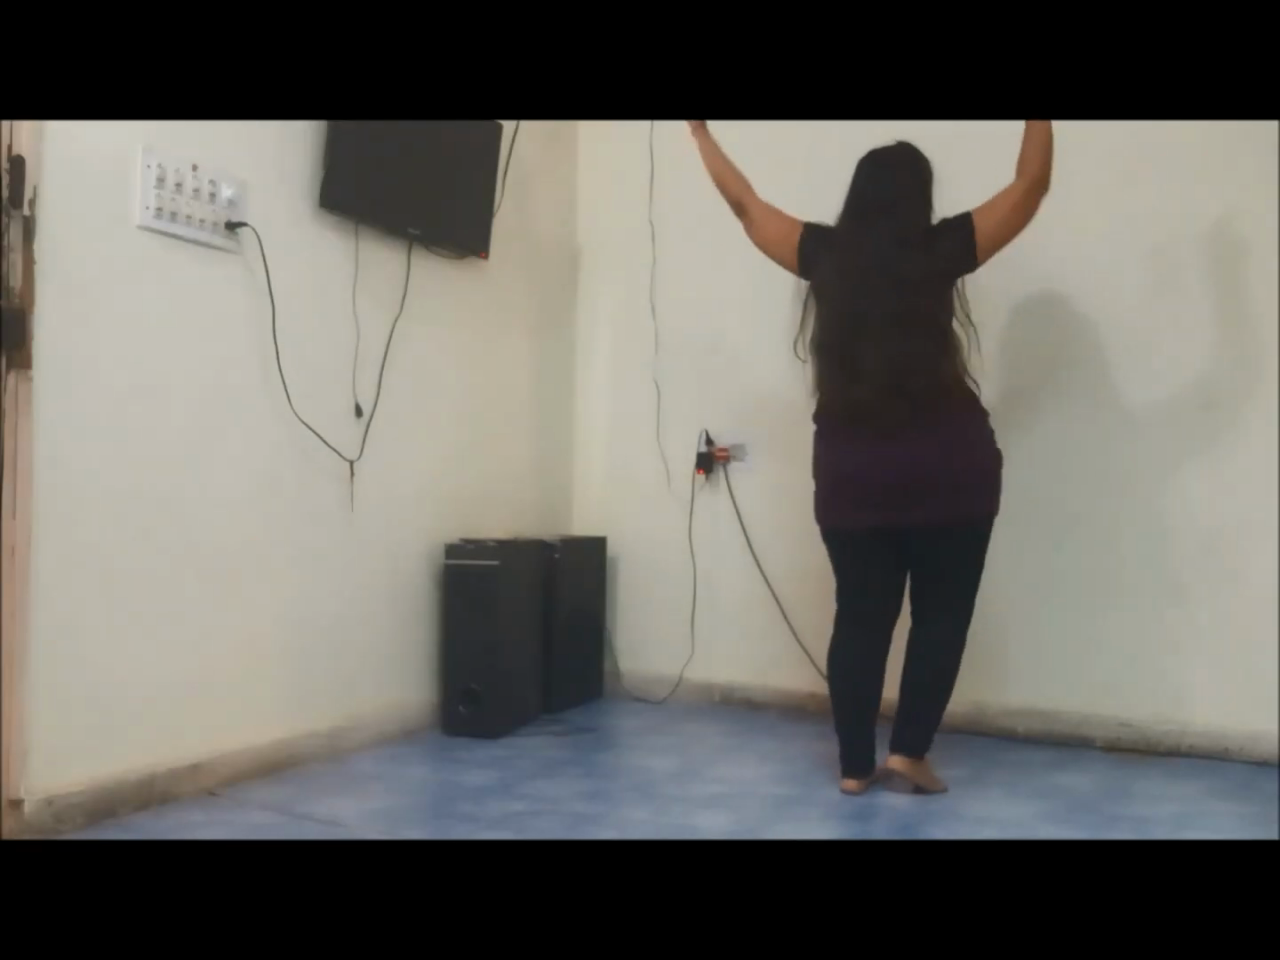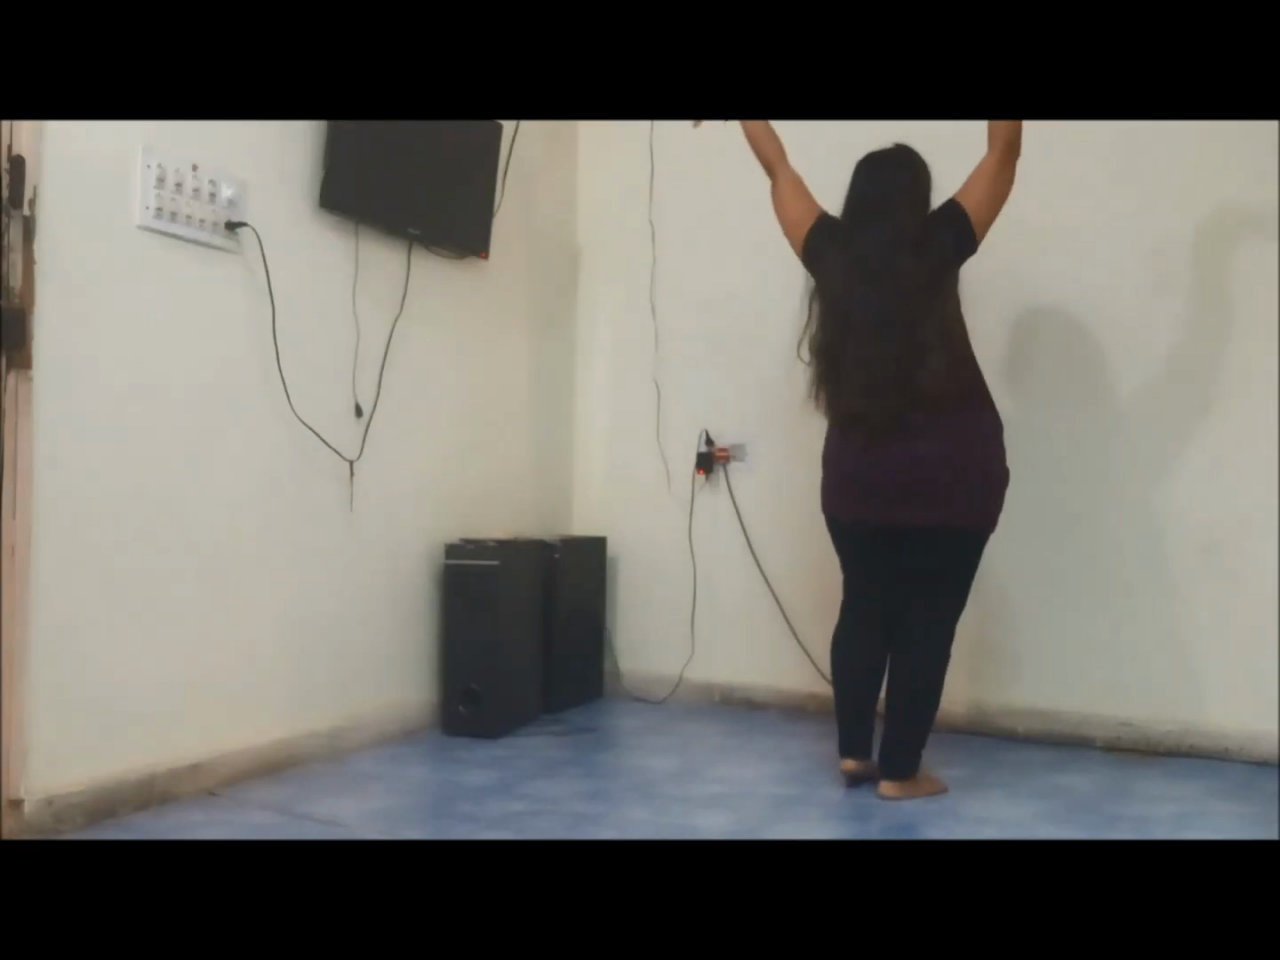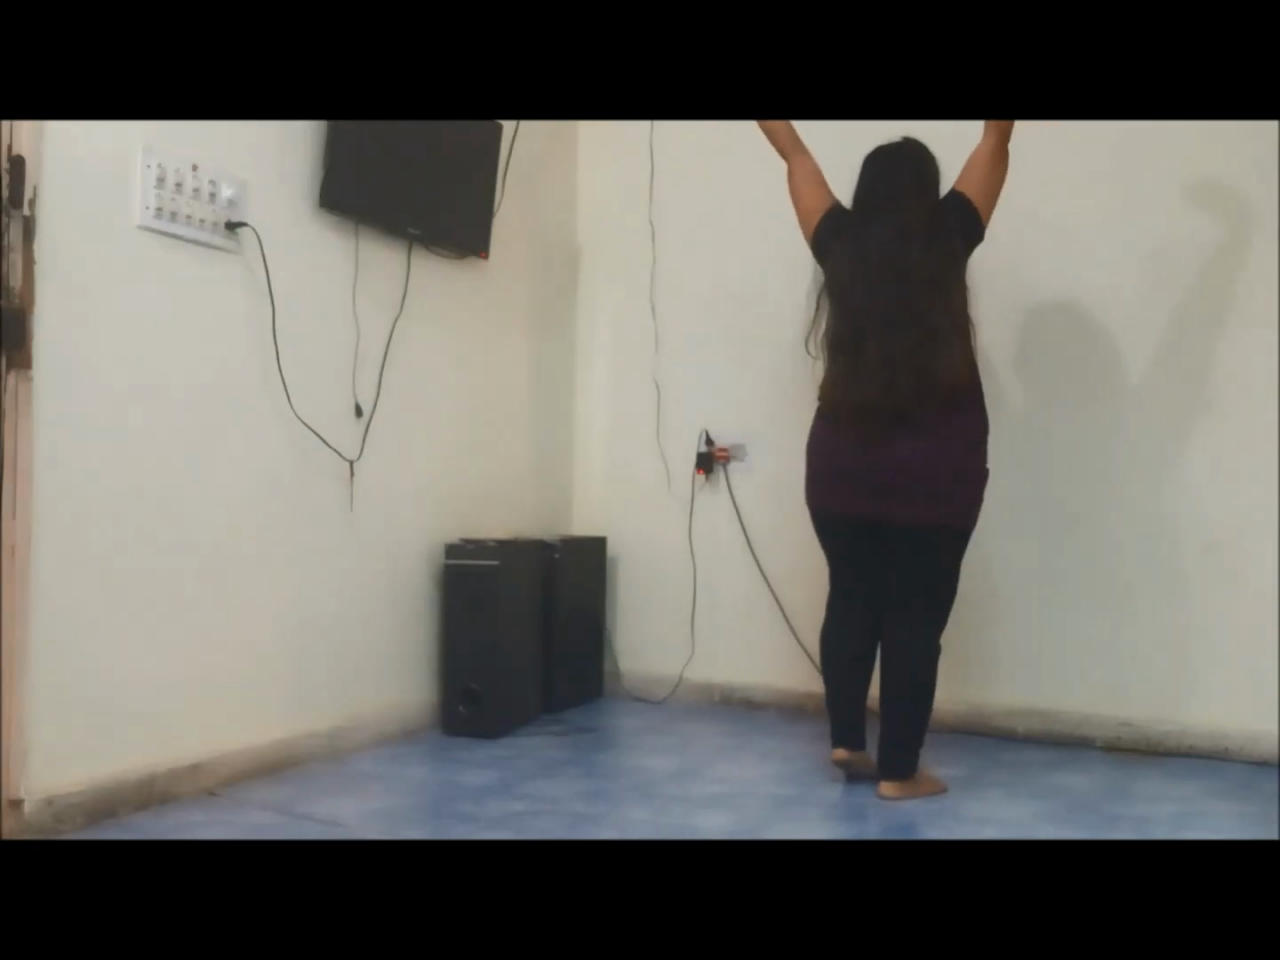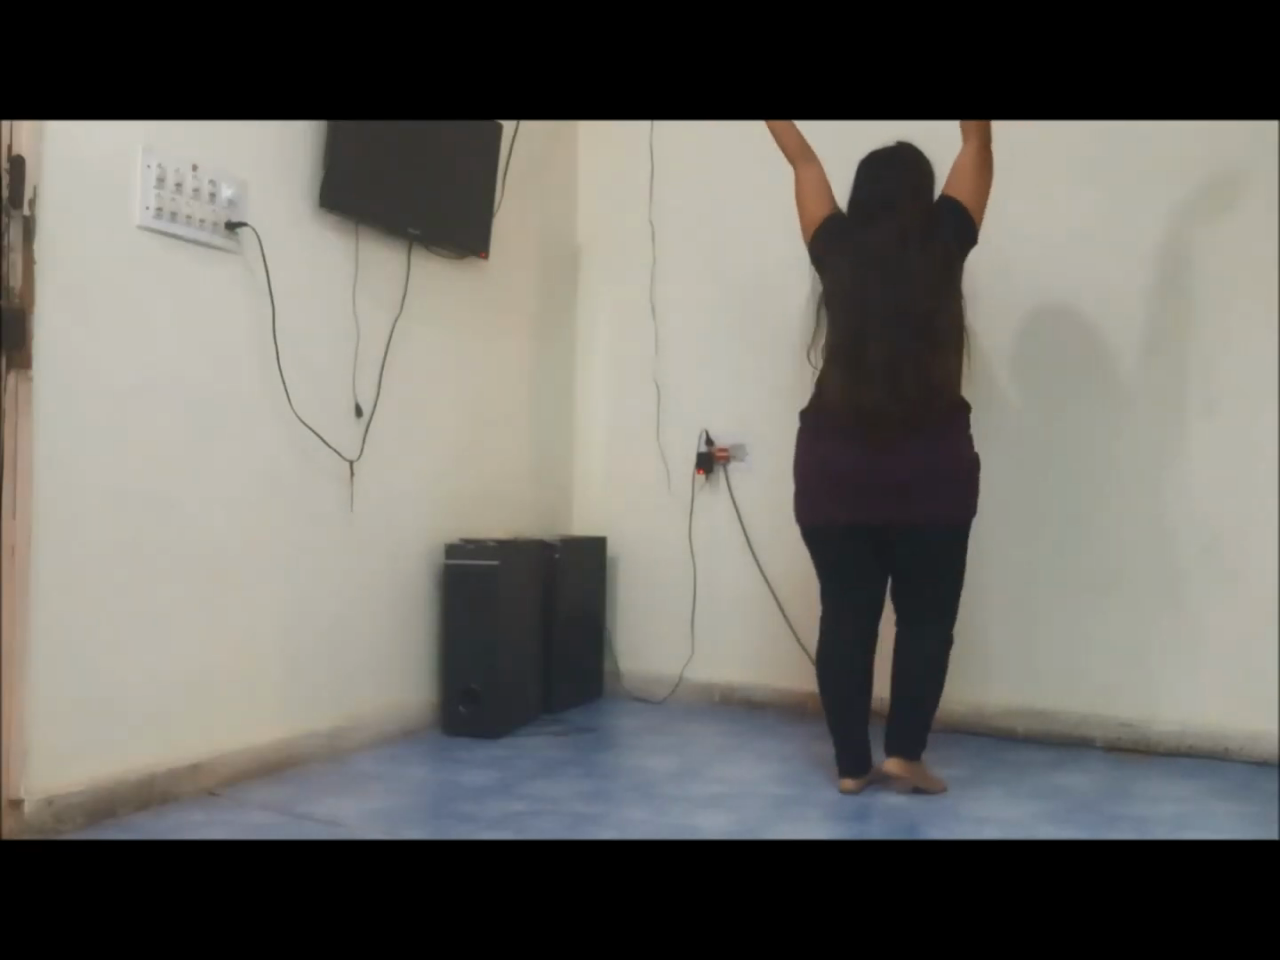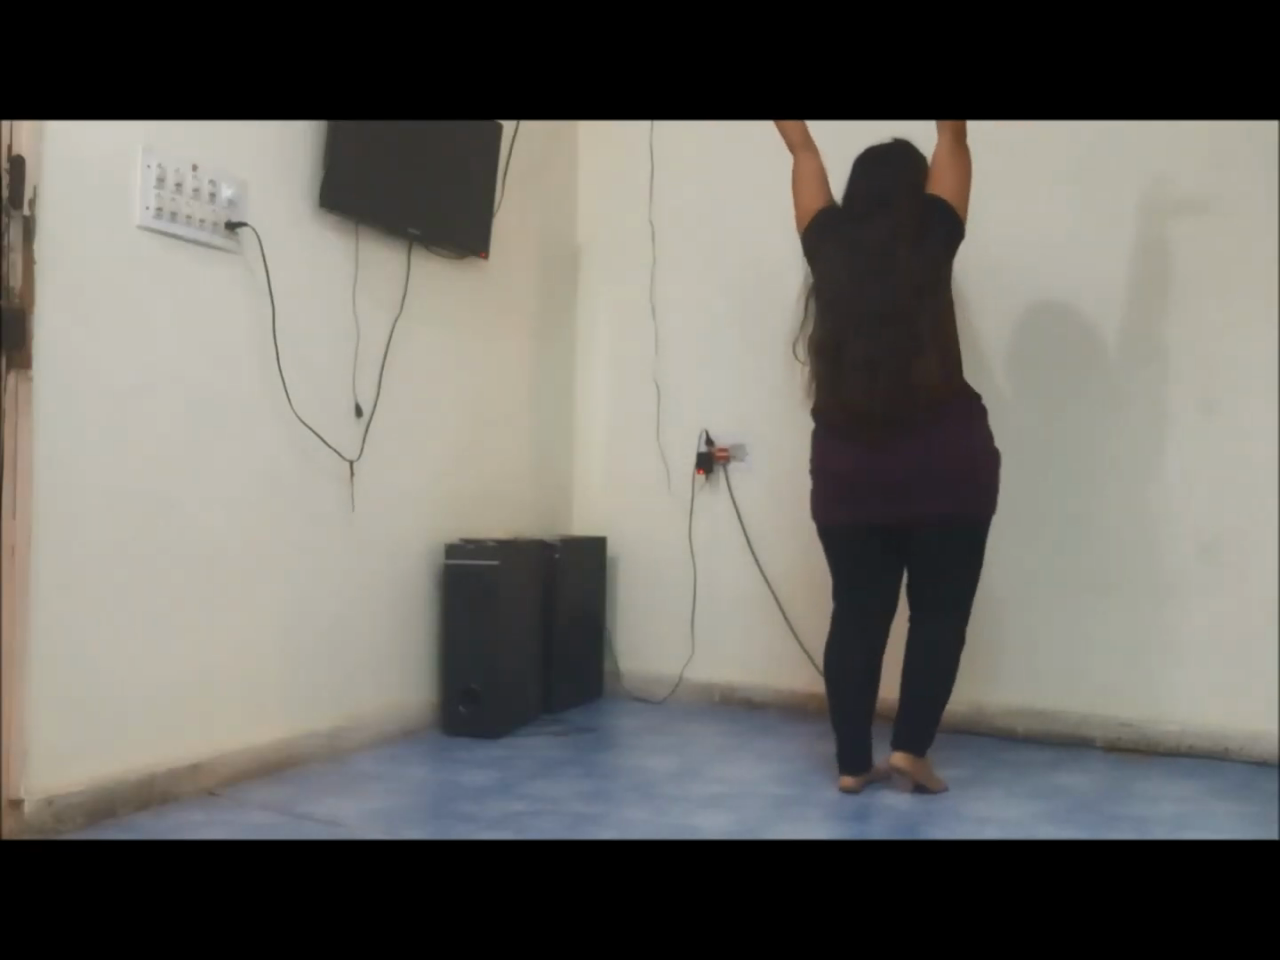
dt=0.3s
person 1, frame 1
left shoulder: (825, 255)
right shoulder: (940, 252)
left elbow: (745, 204)
right elbow: (1032, 183)
left wrist: (702, 136)
right wrist: (1038, 128)
left hip: (852, 468)
right hip: (947, 466)
left knee: (859, 616)
right knee: (941, 614)
left ankle: (855, 764)
right ankle: (908, 750)
person 1, frame 2
left shoulder: (832, 254)
right shoulder: (936, 249)
left elbow: (778, 169)
right elbow: (1003, 156)
left wrist: (753, 129)
left hip: (857, 466)
right hip: (949, 469)
left knee: (864, 610)
right knee: (926, 621)
left ankle: (853, 751)
right ankle: (900, 770)
person 1, frame 3
left shoulder: (840, 244)
right shoulder: (946, 239)
left elbow: (793, 153)
right elbow: (996, 140)
left hip: (842, 459)
right hip: (933, 467)
left knee: (851, 602)
right knee: (915, 618)
left ankle: (846, 742)
right ankle: (899, 769)
person 1, frame 4
left shoulder: (836, 249)
right shoulder: (941, 245)
left elbow: (801, 158)
right elbow: (976, 144)
left wrist: (782, 131)
left hip: (834, 467)
right hip: (930, 470)
left knee: (845, 617)
right knee: (926, 617)
left ankle: (851, 763)
right ankle: (904, 753)
person 1, frame 5
left shoulder: (829, 245)
right shoulder: (931, 241)
left elbow: (801, 148)
right elbow: (953, 141)
left hip: (848, 468)
right hip: (944, 467)
left knee: (857, 614)
right knee: (940, 613)
left ankle: (852, 761)
right ankle: (909, 748)
